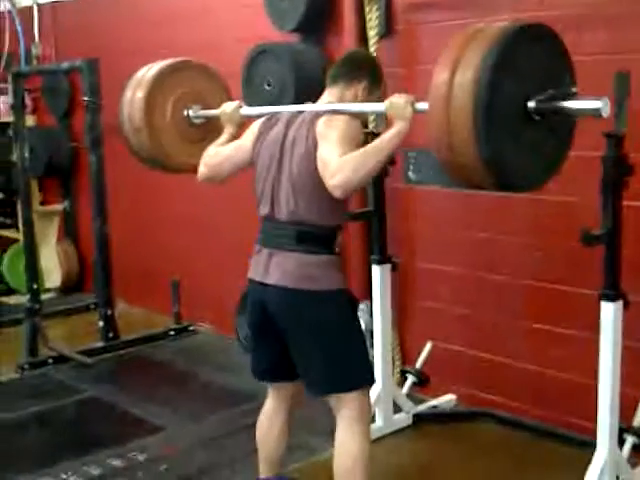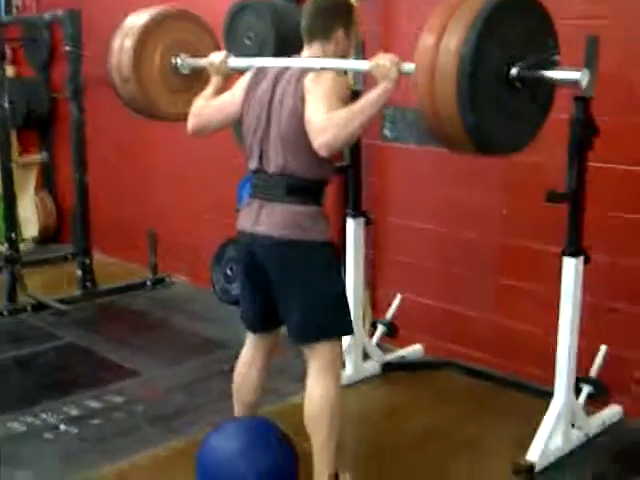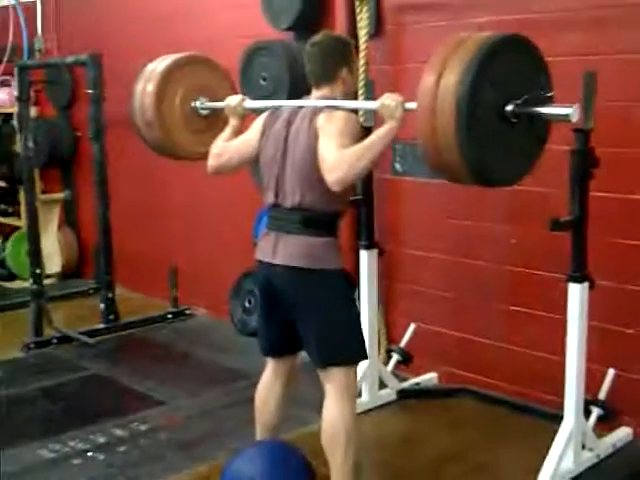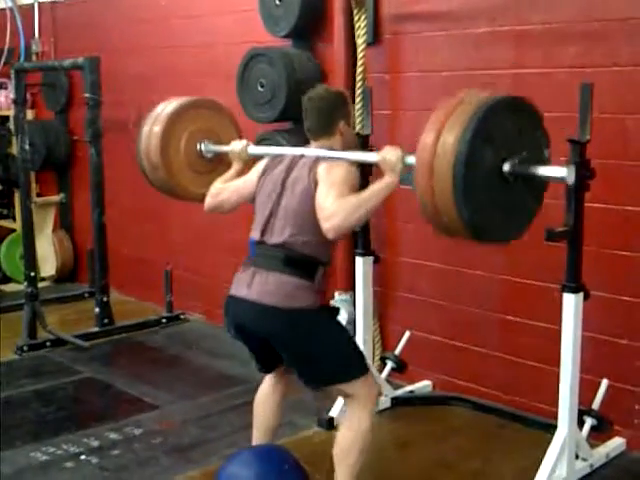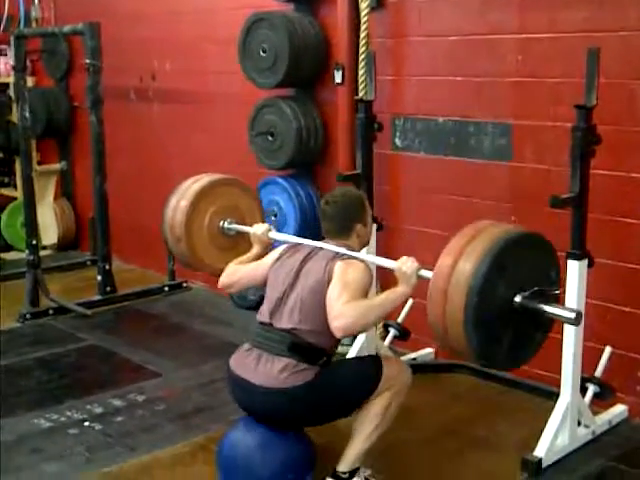
dt=1s
person 1, frame 1
left shoulder: (268, 123)
right shoulder: (338, 122)
left elbow: (208, 170)
right elbow: (340, 180)
left wrist: (229, 127)
right wrist: (398, 128)
left hip: (264, 274)
right hip: (311, 279)
left knee: (280, 392)
right knee: (353, 408)
person 1, frame 2
left shoulder: (256, 75)
right shoulder: (325, 79)
left elbow: (196, 122)
right elbow: (325, 139)
left wrist: (216, 78)
right wrist: (381, 88)
left hip: (253, 224)
right hip: (298, 228)
left knee: (259, 339)
right knee: (324, 358)
person 1, frame 3
left shoulder: (272, 117)
right shoulder: (336, 118)
left elbow: (216, 161)
right elbow: (337, 175)
left wrist: (233, 119)
right wrist: (389, 126)
left hip: (270, 255)
right hip: (313, 261)
left knee: (277, 364)
right knee: (340, 382)
person 1, frame 4
left shoulder: (272, 162)
right shoulder: (336, 167)
left elbow: (213, 202)
right elbow: (333, 222)
left wrist: (237, 164)
right wrist: (389, 178)
left hip: (239, 299)
right hip: (285, 303)
left knee: (279, 372)
right knee: (364, 394)
person 1, frame 5
left shoulder: (288, 251)
right shoulder: (351, 267)
left elbow: (227, 281)
right elbow: (342, 323)
left wrist: (258, 248)
right wrist: (402, 289)
left hip: (239, 382)
right hip: (282, 393)
right knee: (398, 375)
